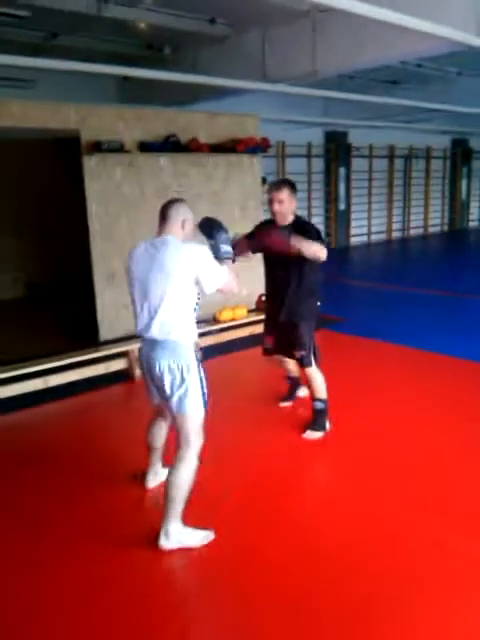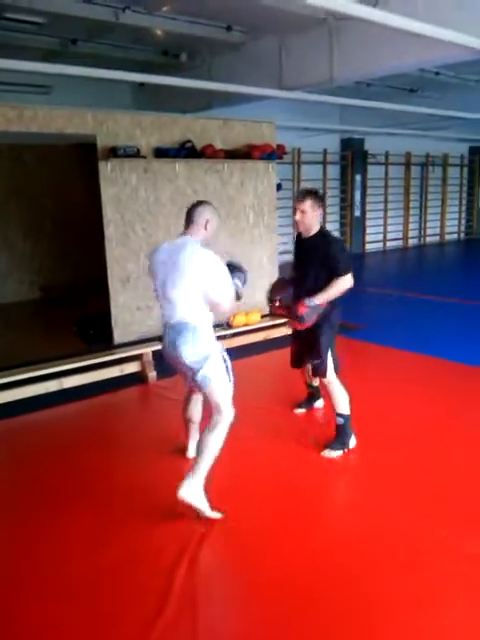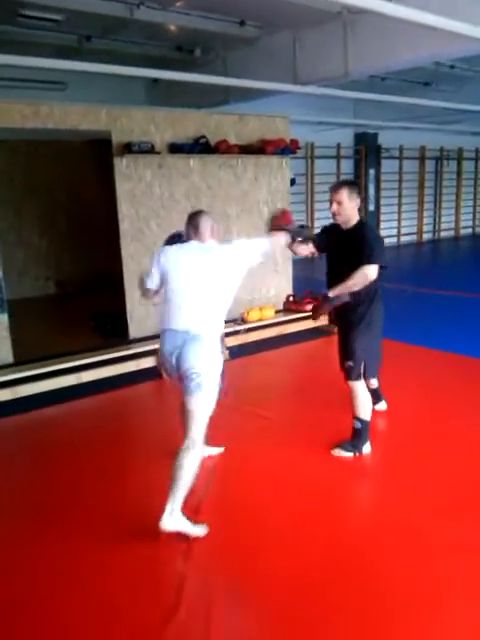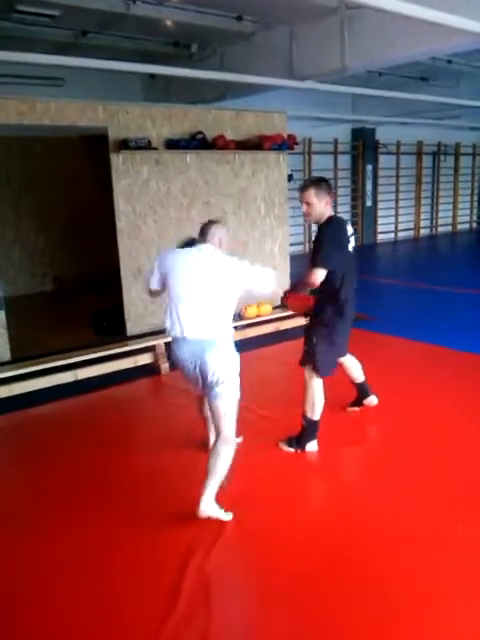
dt=1s
person 1, frame 1
left shoulder: (138, 254)
right shoulder: (193, 253)
right elbow: (230, 286)
left hip: (149, 349)
right hip: (177, 354)
left knee: (164, 413)
right knee: (191, 443)
left ankle: (155, 471)
right ankle: (172, 529)
person 1, frame 2
left shoulder: (161, 252)
right shoulder: (207, 259)
right elbow: (225, 305)
right wrist: (234, 283)
left hip: (172, 336)
right hip: (197, 340)
left knee: (197, 388)
right knee: (223, 413)
left ankle: (193, 443)
right ankle: (193, 485)
person 1, frame 3
left shoulder: (167, 254)
right shoulder: (230, 251)
left elbow: (149, 291)
right elbow: (276, 242)
right wrist: (288, 233)
left hip: (171, 342)
right hip: (202, 346)
left knee: (192, 398)
right knee: (196, 432)
left ankle: (196, 448)
right ankle: (173, 514)
person 1, frame 4
left shoulder: (170, 258)
right shoulder: (233, 265)
left elbow: (154, 289)
right elbow: (270, 283)
left hip: (183, 349)
right hip: (217, 350)
left knee: (207, 390)
right knee: (228, 427)
left ankle: (215, 439)
right ankle: (208, 501)
person 2, frame 1
left shoulder: (305, 230)
right shoulder: (265, 228)
left elbow: (322, 253)
right elbow: (242, 245)
left wrist: (294, 243)
right wrist: (238, 247)
left hip: (301, 308)
right hip: (275, 304)
left knee: (308, 364)
right knee: (279, 350)
left ankle: (322, 417)
right ankle: (295, 386)
person 2, frame 2
left shoulder: (329, 244)
right shoulder: (301, 240)
left elbow: (346, 280)
left wrist: (314, 300)
right wrist: (287, 287)
left hip: (323, 318)
left knee: (329, 376)
right knee: (304, 362)
left ankle: (345, 436)
right ankle: (314, 397)
person 2, frame 3
left shoulder: (367, 235)
right shoulder: (332, 232)
left elbow: (369, 273)
right elbow: (305, 250)
left wrist: (331, 294)
left hip: (363, 315)
right hip: (348, 313)
left knee: (356, 377)
right knee: (361, 367)
left ankle: (360, 440)
right ankle: (377, 400)
person 2, frame 4
left shoulder: (328, 233)
right shoulder: (338, 225)
left elbow: (316, 277)
left wrist: (299, 287)
right wrist: (307, 284)
left hip: (329, 312)
right hip: (342, 307)
left knee: (312, 373)
right knee: (340, 354)
left ankle: (307, 438)
right ankle: (366, 394)
